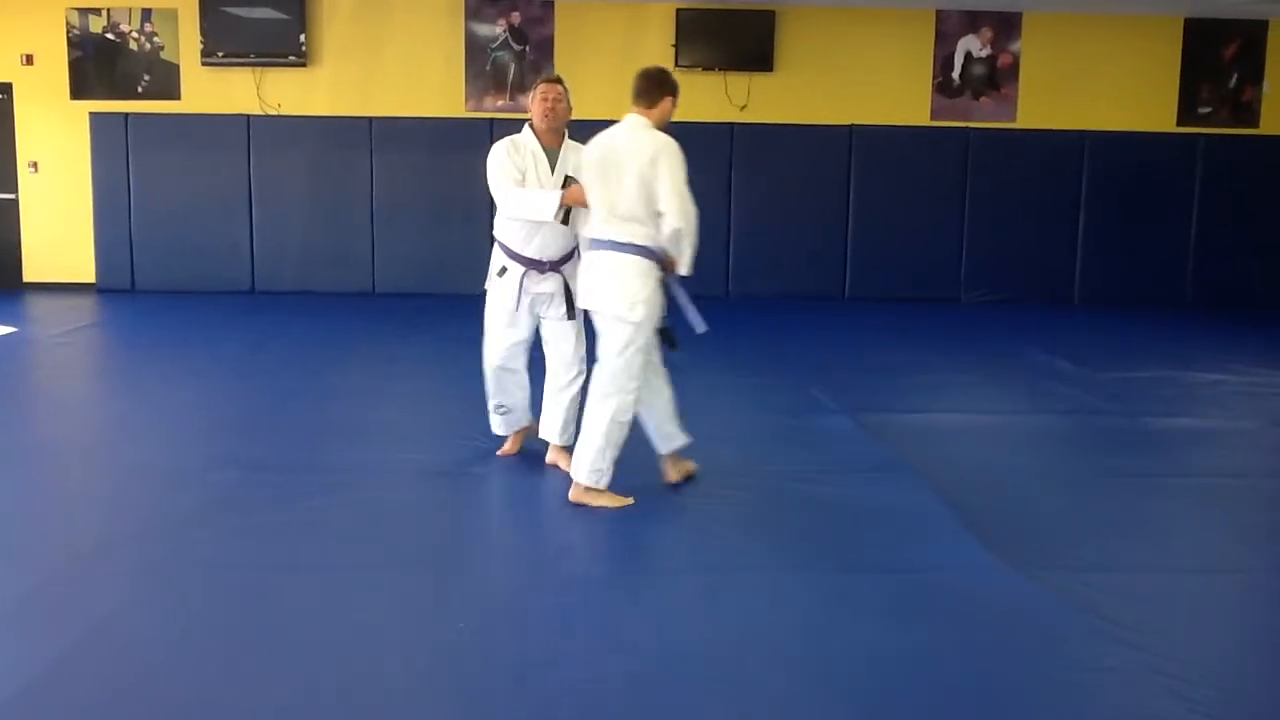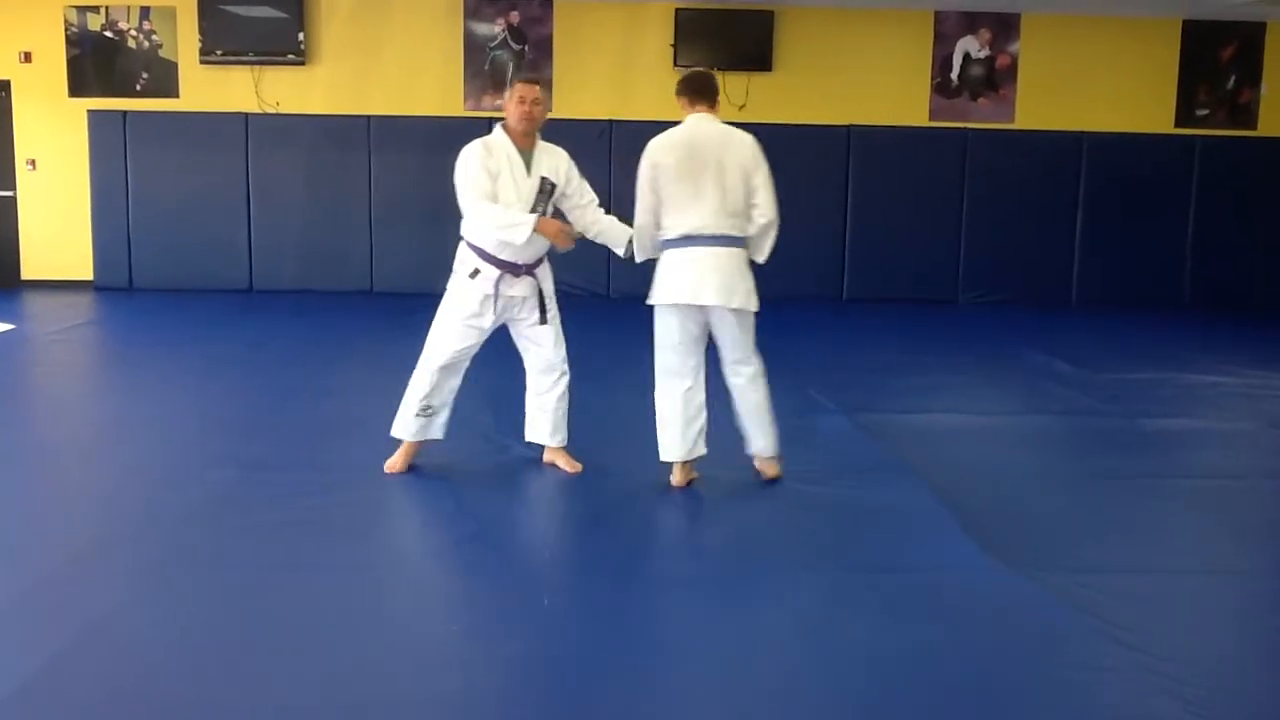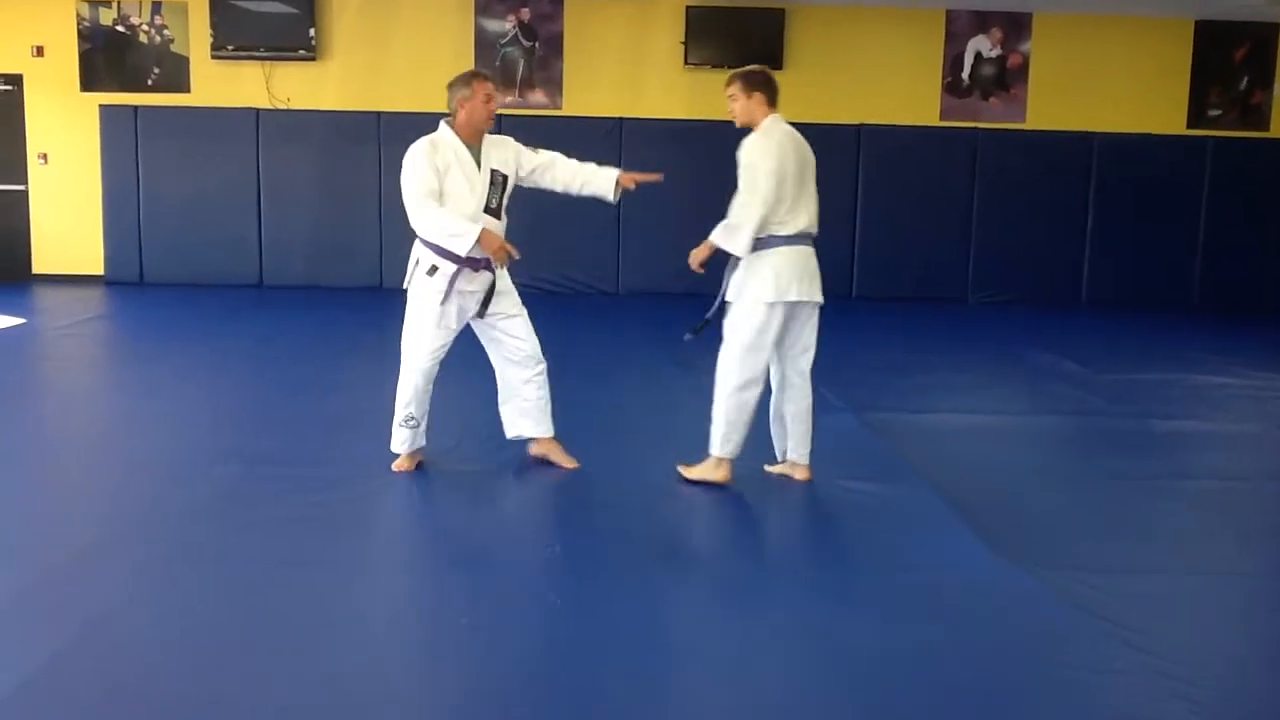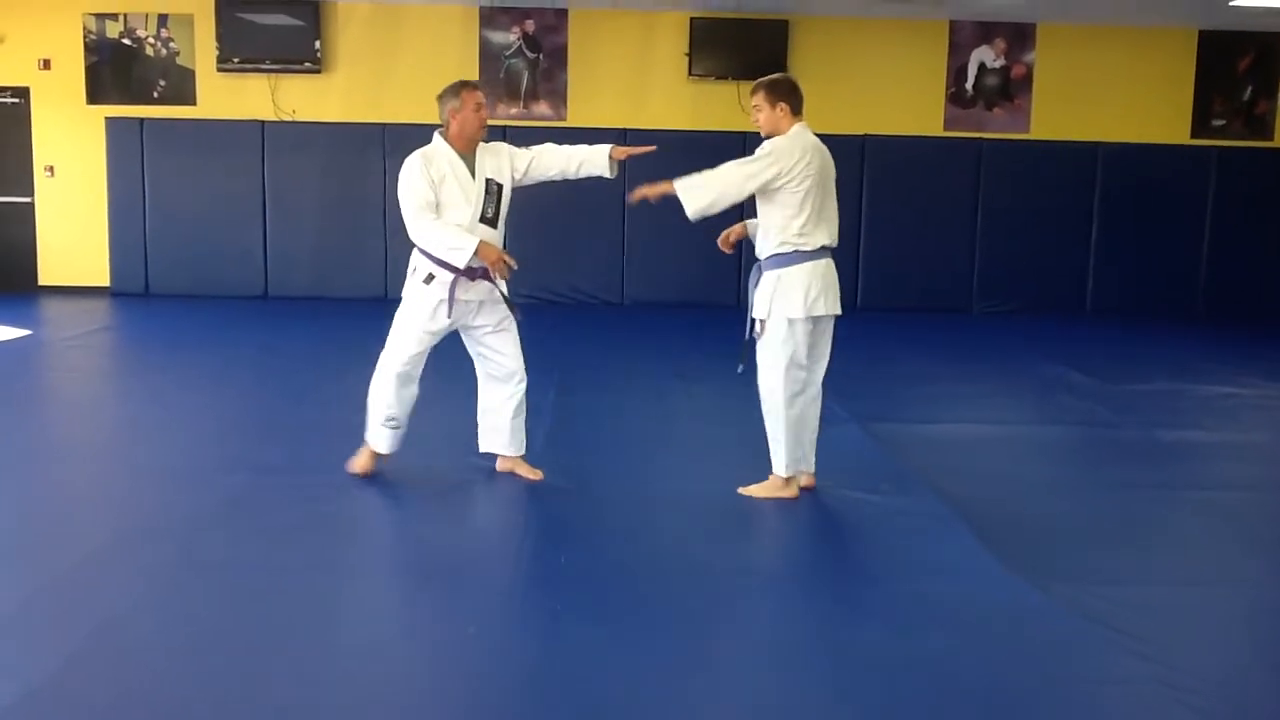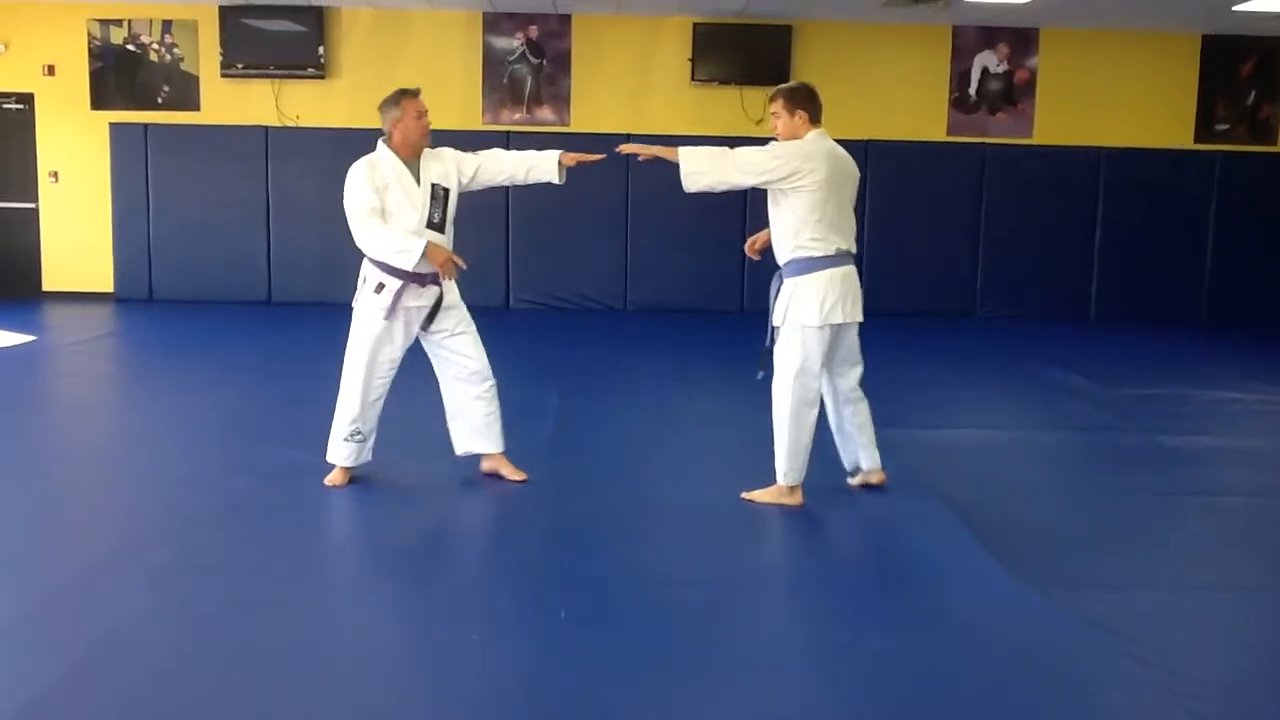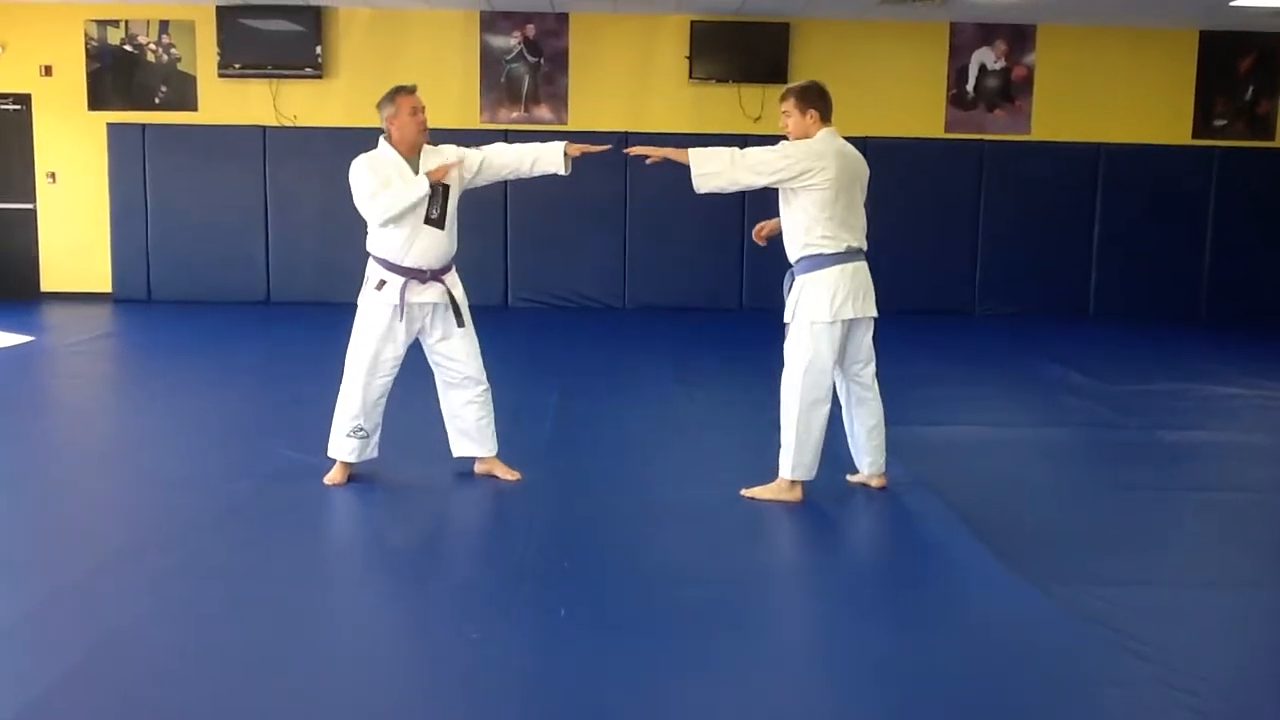
dt=0.4s
person 1, frame 1
left shoulder: (597, 144)
right shoulder: (661, 146)
right elbow: (678, 215)
right wrist: (676, 258)
left hip: (597, 265)
right hip: (632, 271)
left knee: (645, 365)
right knee: (618, 377)
left ankle: (672, 456)
right ankle: (586, 481)
person 1, frame 2
left shoulder: (661, 145)
right shoulder: (744, 143)
left elbow: (645, 214)
right elbow: (766, 211)
left wrist: (657, 255)
right wrist: (749, 251)
left hip: (679, 264)
right hip: (727, 264)
left knee: (677, 370)
right knee: (743, 365)
left ankle: (680, 464)
right ankle: (766, 455)
person 1, frame 3
left shoulder: (761, 141)
right shoulder: (796, 141)
left elbow: (752, 205)
left wrist: (711, 244)
left hip: (768, 265)
right hip: (800, 261)
left knee: (740, 365)
right knee: (794, 369)
left ankle: (719, 461)
right ankle: (797, 459)
person 1, frame 4
left shoulder: (787, 150)
right shoulder: (814, 151)
left elbow: (732, 179)
left wrist: (665, 186)
right wrist: (749, 227)
left hip: (792, 279)
right hip: (816, 273)
left knee: (780, 379)
right knee: (805, 378)
left ankle: (785, 477)
right ankle: (801, 468)
person 1, frame 5
left shoulder: (796, 156)
right shoulder: (841, 160)
left elbow: (730, 163)
left wrist: (658, 150)
right wrist: (776, 232)
left hip: (811, 286)
right hip: (841, 279)
left knee: (794, 385)
right knee: (843, 380)
left ankle: (788, 484)
right ankle: (869, 466)
person 1, frame 6
left shoulder: (808, 154)
right shoulder: (851, 157)
left elbow: (741, 164)
left wrist: (669, 152)
right wrist: (784, 223)
left hip: (823, 282)
right hip: (852, 276)
left knee: (804, 381)
right knee: (858, 377)
left ankle: (790, 480)
right ankle: (873, 468)
person 2, frame 1
left shoulder: (584, 158)
right shoulder: (507, 150)
right elbow: (510, 200)
right wrist: (563, 198)
left hip: (561, 274)
right hip: (512, 271)
left knee: (568, 361)
right knee: (501, 356)
left ankle: (557, 445)
right ankle: (519, 425)
person 2, frame 2
left shoulder: (557, 159)
right shoulder: (477, 153)
left elbow: (586, 211)
right elbow: (477, 211)
left wrist: (630, 237)
right wrist: (537, 224)
left hip: (530, 278)
right hip: (479, 275)
left knee: (551, 363)
right knee: (442, 357)
left ankle: (553, 446)
right ankle: (410, 443)
person 2, frame 3
left shoulder: (505, 150)
right shoulder: (426, 151)
left elbow: (557, 170)
right elbow: (423, 213)
left wrist: (615, 176)
right wrist: (479, 235)
left hip: (488, 275)
right hip: (438, 273)
left knee: (525, 354)
right knee: (420, 362)
left ankle: (541, 439)
right ankle: (409, 447)
person 2, frame 4
left shoulder: (501, 157)
right shoulder: (421, 164)
left elbow: (553, 159)
right elbow: (422, 226)
left wrist: (608, 154)
right wrist: (476, 246)
left hip: (483, 287)
right hip: (434, 282)
left knee: (507, 370)
right knee: (399, 362)
left ankle: (509, 456)
right ankle: (375, 445)
person 2, frame 5
left shoulder: (446, 162)
right shoulder: (366, 171)
left elbow: (500, 165)
right elbow: (368, 232)
left wrist: (557, 159)
right wrist: (425, 250)
left hip: (437, 292)
right hip: (386, 290)
left knee: (472, 371)
right knee: (364, 379)
left ankle: (491, 455)
right ankle: (345, 461)
person 2, frame 6
left shoulder: (448, 156)
right shoulder: (367, 165)
left elbow: (505, 159)
right elbow: (378, 209)
left wrist: (562, 150)
right wrist: (426, 181)
left hip: (441, 289)
right hip: (389, 288)
left knee: (466, 374)
right knee: (366, 375)
left ankle: (484, 456)
right ankle: (346, 458)
